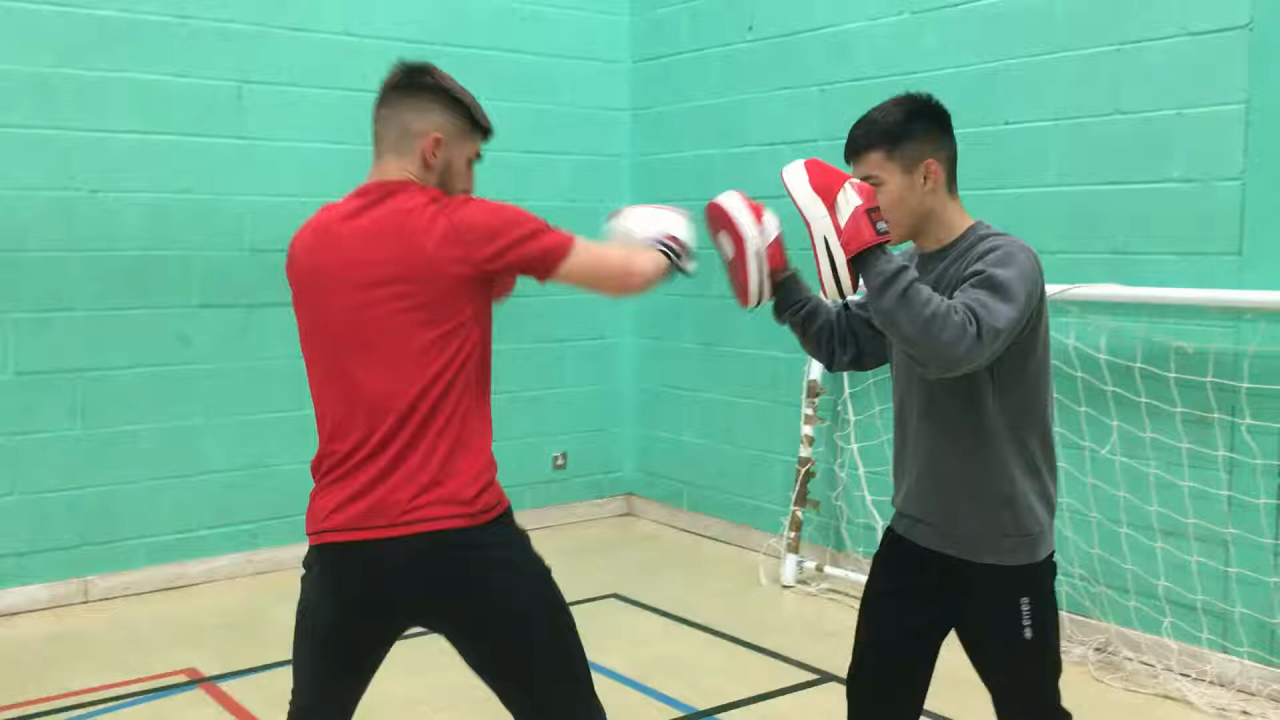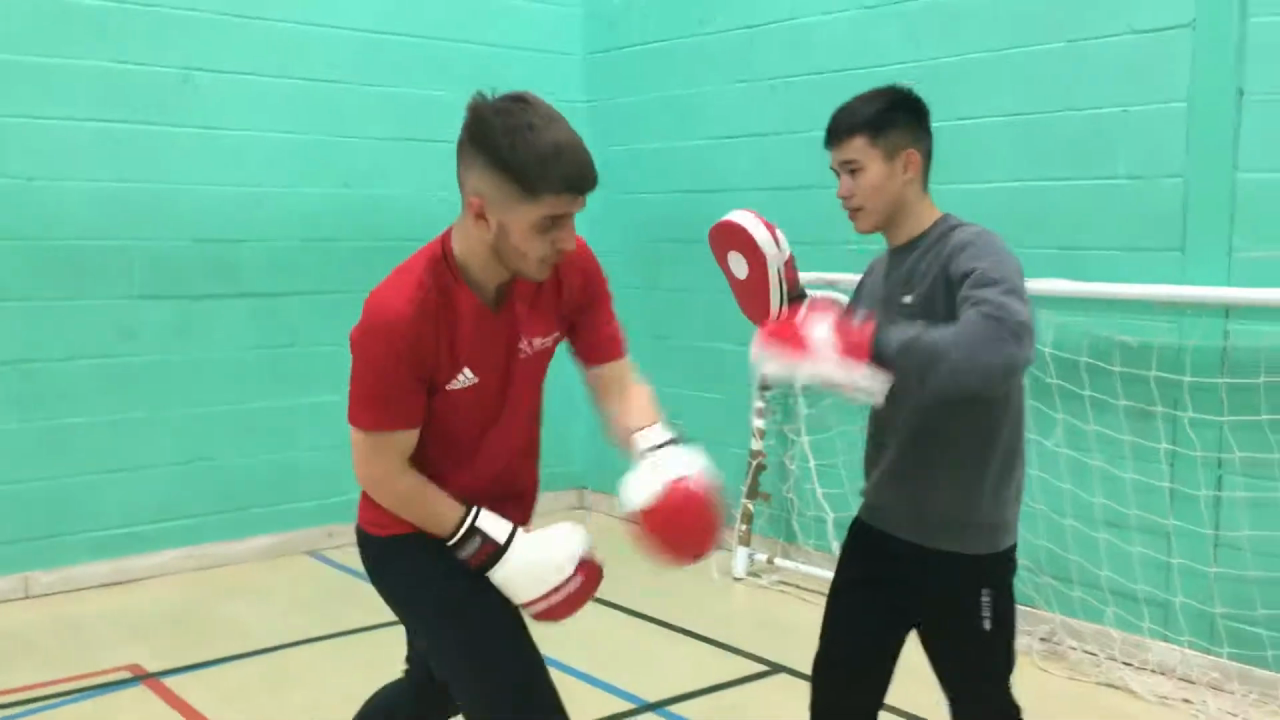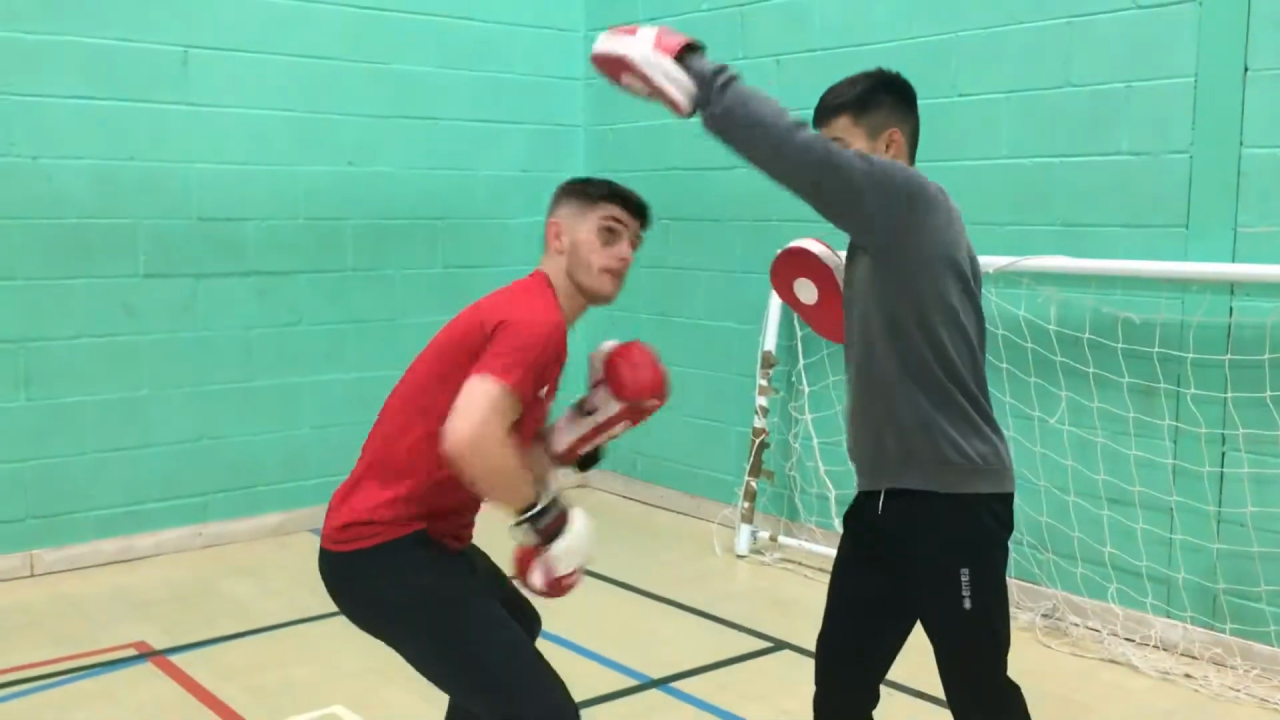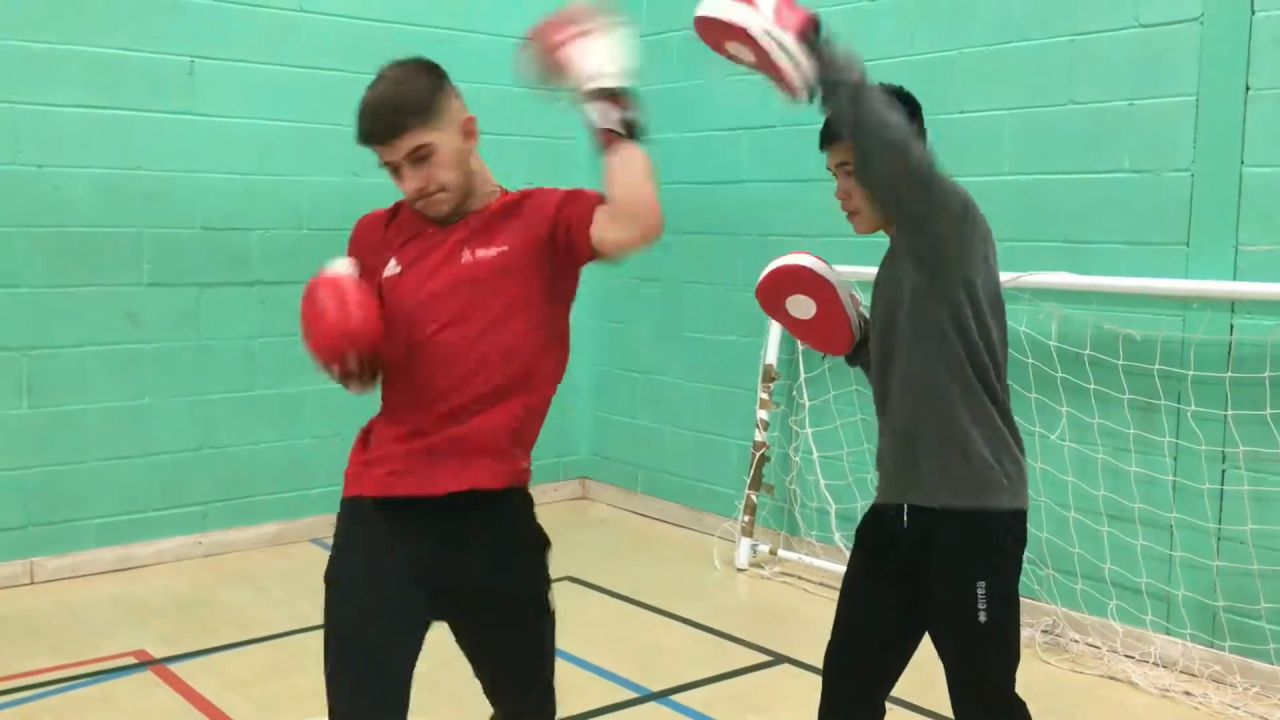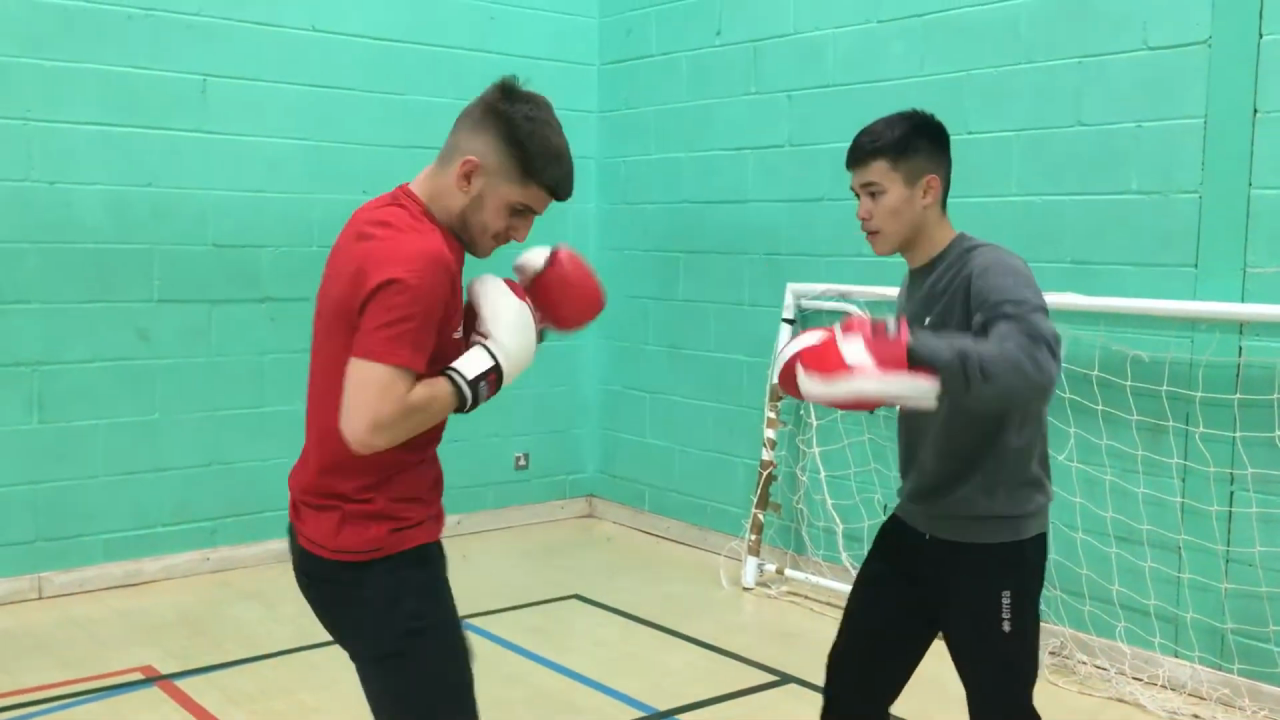
dt=0.5s
person 1, frame 1
left shoulder: (1007, 261)
right shoulder: (905, 272)
left elbow: (953, 345)
right elbow: (843, 346)
left wrist: (865, 255)
right wrist: (781, 284)
left hip: (1003, 550)
right hip: (915, 538)
person 1, frame 2
left shoulder: (974, 253)
right shoulder: (882, 272)
left elbow: (1000, 345)
right elbow: (845, 361)
left wrist: (874, 346)
right wrist: (790, 312)
left hip: (966, 540)
right hip: (883, 526)
person 1, frame 3
left shoulder: (910, 202)
right shoulder: (894, 226)
left elbow: (798, 151)
left wrist: (690, 70)
right wrist: (849, 317)
left hip: (955, 497)
right hip: (888, 493)
person 1, frame 4
left shoulder: (950, 224)
right shoulder: (908, 254)
left elbow: (900, 160)
right wrist: (857, 341)
left hip: (974, 514)
right hip: (900, 510)
person 1, frame 5
left shoulder: (994, 274)
right shoulder: (914, 283)
left elbow: (1028, 374)
left wrist: (918, 349)
left hip: (994, 543)
right hip: (914, 529)
person 2, frame 1
left shoulder: (306, 244)
right shoulder: (472, 225)
right elbow: (627, 272)
right wrist: (670, 242)
left hip: (341, 539)
right hip: (461, 535)
person 2, frame 2
left shoulder: (566, 264)
right shoulder: (399, 316)
left elbow: (614, 381)
right elbow: (381, 473)
left wrist: (660, 452)
right wrist: (494, 544)
left hip: (492, 536)
right hip: (413, 540)
person 2, frame 3
left shoulder: (535, 341)
right shoulder: (530, 316)
left elbow: (508, 470)
right elbow: (467, 441)
left wrist: (586, 423)
right wrist: (551, 521)
left hip: (403, 538)
right hip: (384, 549)
left knee: (511, 634)
person 2, frame 4
left shoulder: (549, 219)
right shoulder: (377, 238)
left elbow: (637, 225)
right elbow: (351, 358)
left wrist: (609, 103)
right wrist: (348, 353)
left hip: (491, 515)
right hip: (382, 511)
person 2, frame 5
left shoulder: (382, 223)
right shoulder: (417, 263)
right elbow: (368, 425)
left wrist: (505, 324)
right wrist: (479, 371)
left hip: (335, 533)
right hip: (370, 556)
